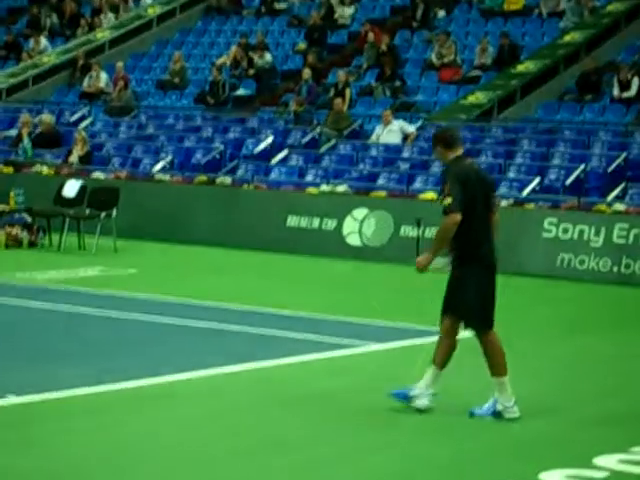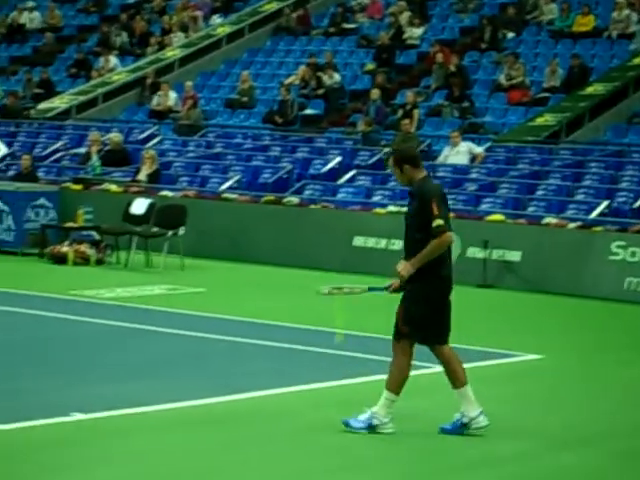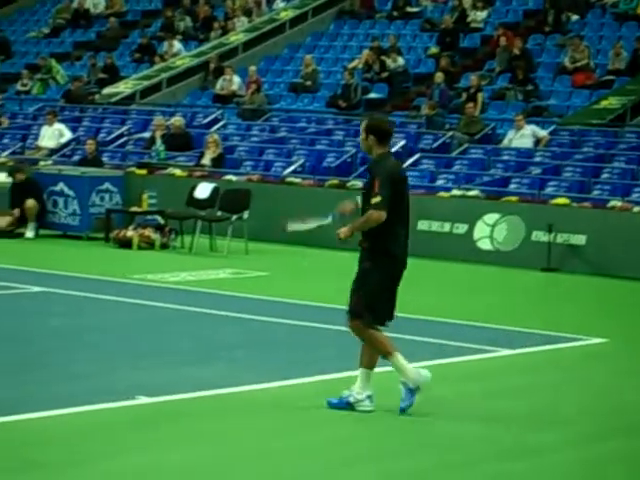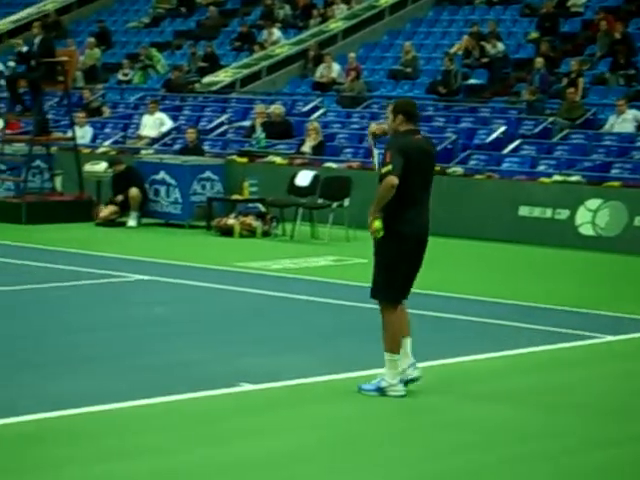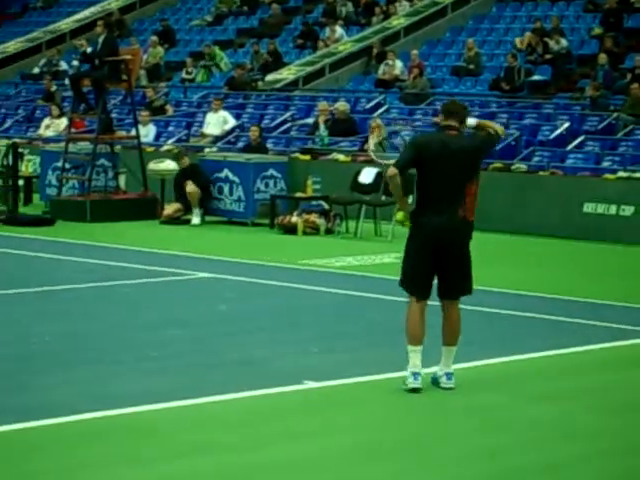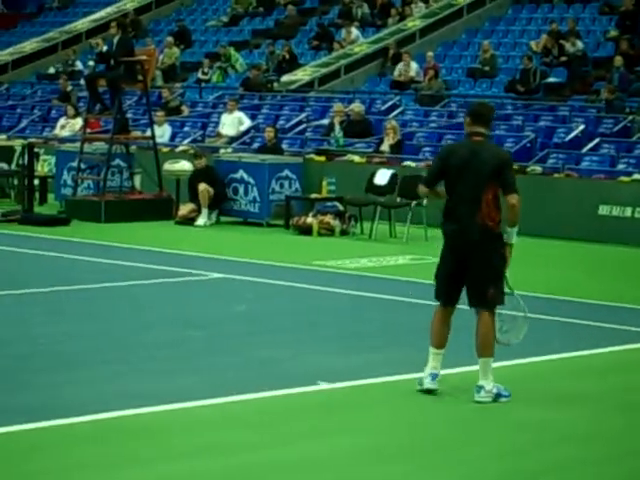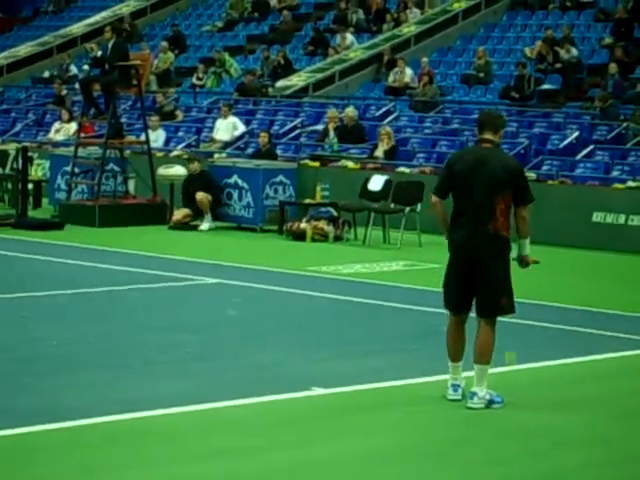
dt=0.7s
person 1, frame 1
left shoulder: (454, 173)
right shoulder: (478, 172)
left elbow: (453, 218)
right elbow: (491, 218)
left wrist: (430, 254)
left hip: (472, 263)
right hip: (473, 259)
left knee: (483, 330)
right knee: (449, 323)
left ankle: (506, 402)
right ankle: (423, 391)
person 1, frame 2
left shoulder: (429, 193)
right shoulder: (422, 192)
left elbow: (444, 238)
left wrist: (412, 265)
right wrist: (407, 277)
left hip: (428, 282)
right hip: (430, 281)
left knee: (402, 344)
right knee: (439, 345)
left ankle: (382, 416)
right ankle: (472, 413)
person 1, frame 3
left shoulder: (382, 170)
right shoulder: (390, 165)
left elbow: (378, 215)
left wrist: (351, 228)
right wrist: (360, 204)
left hip: (380, 257)
right hip: (390, 255)
left knee: (360, 322)
right knee: (371, 323)
left ankle: (411, 375)
right ankle: (361, 393)
person 1, frame 4
left shoulder: (398, 145)
right shoulder: (427, 145)
left elbow: (391, 181)
left wrist: (374, 209)
right wrist: (385, 130)
left hip: (396, 231)
right hip: (418, 231)
left knee: (388, 302)
right knee: (396, 300)
left ankle: (392, 379)
right ankle: (406, 364)
person 1, frame 5
left shoulder: (421, 143)
right shoulder: (474, 143)
left elbow: (392, 173)
right elbow: (498, 130)
left wrist: (401, 204)
right wrist: (471, 123)
left hip: (424, 228)
right hip: (457, 229)
left knee: (417, 300)
right knee: (451, 301)
left ankle: (414, 371)
right ankle: (446, 371)
person 1, frame 6
left shoulder: (449, 152)
right shoulder: (500, 156)
left elbow: (424, 189)
right elbow: (513, 202)
right wrist: (510, 238)
left hip: (454, 236)
right hip: (485, 238)
left knee: (444, 305)
right knee: (485, 311)
left ankle: (432, 372)
right ankle: (485, 384)
person 1, frame 7
left shoulder: (457, 159)
right shoulder: (511, 166)
left elbow: (436, 201)
right elbow: (522, 214)
left wrist: (448, 235)
right wrist: (524, 250)
left hip: (461, 246)
right hip: (493, 248)
left knee: (457, 315)
right knee: (486, 319)
left ankle: (455, 382)
right ankle: (478, 391)
